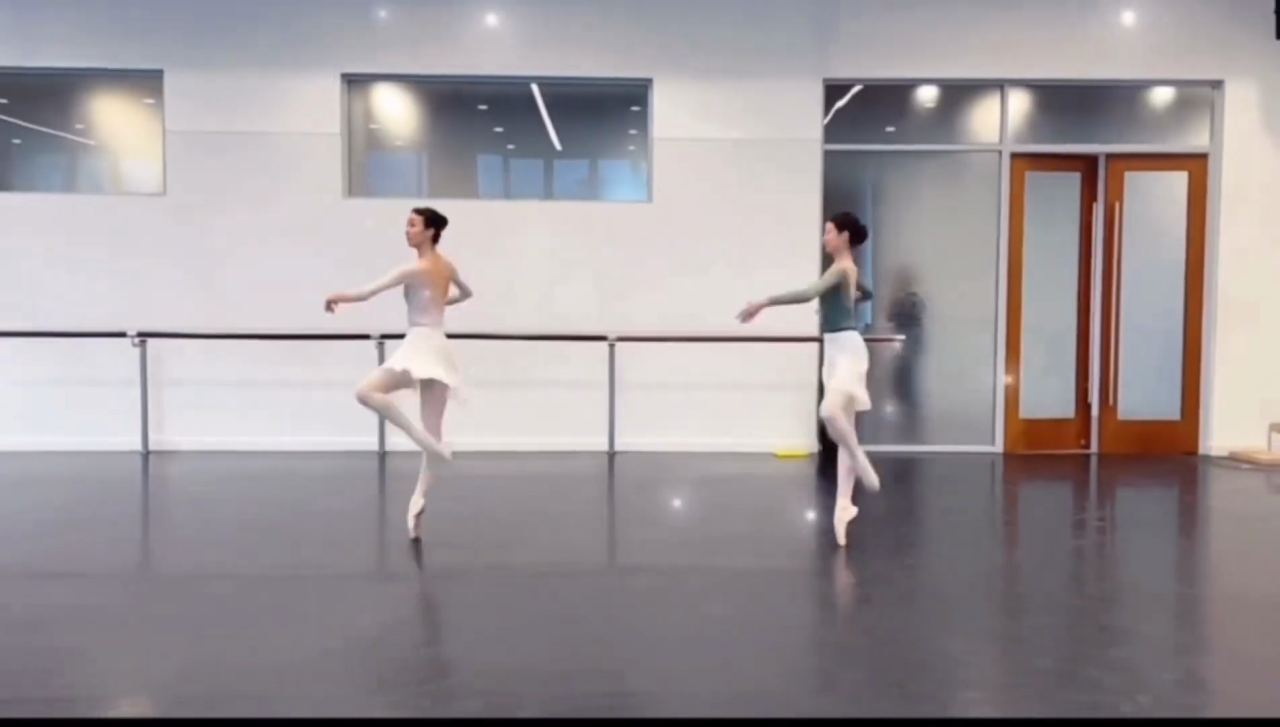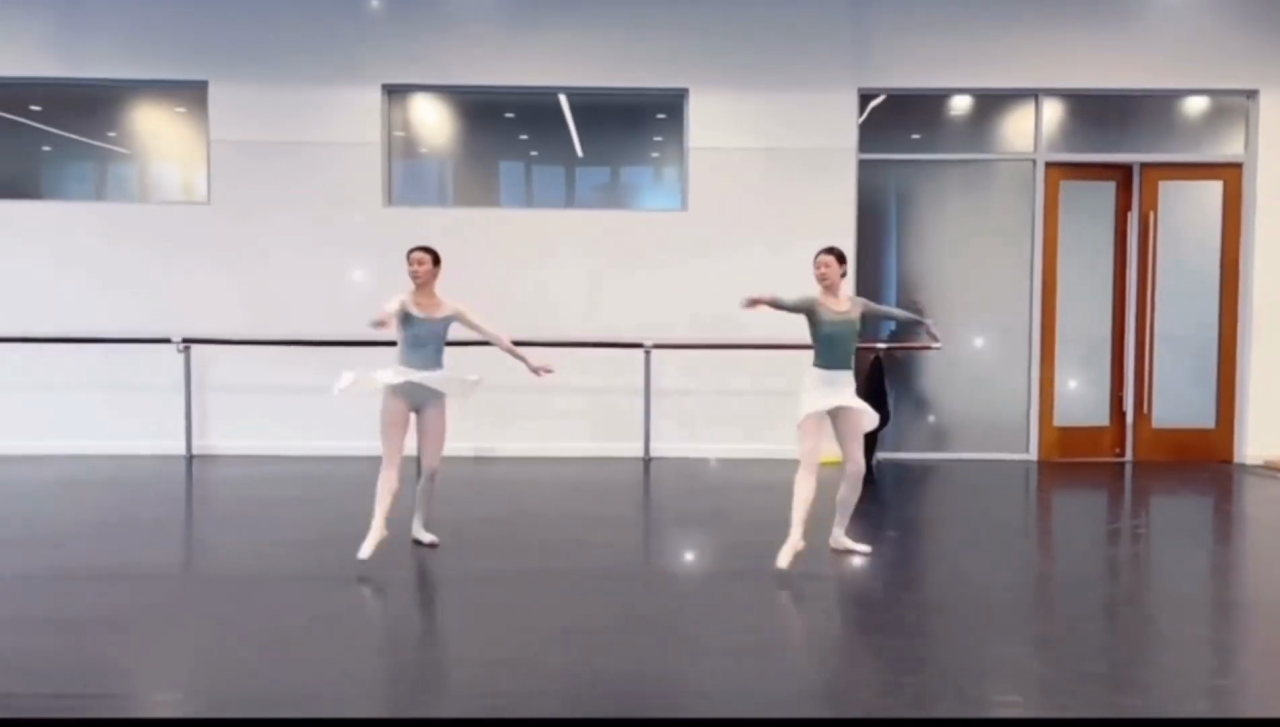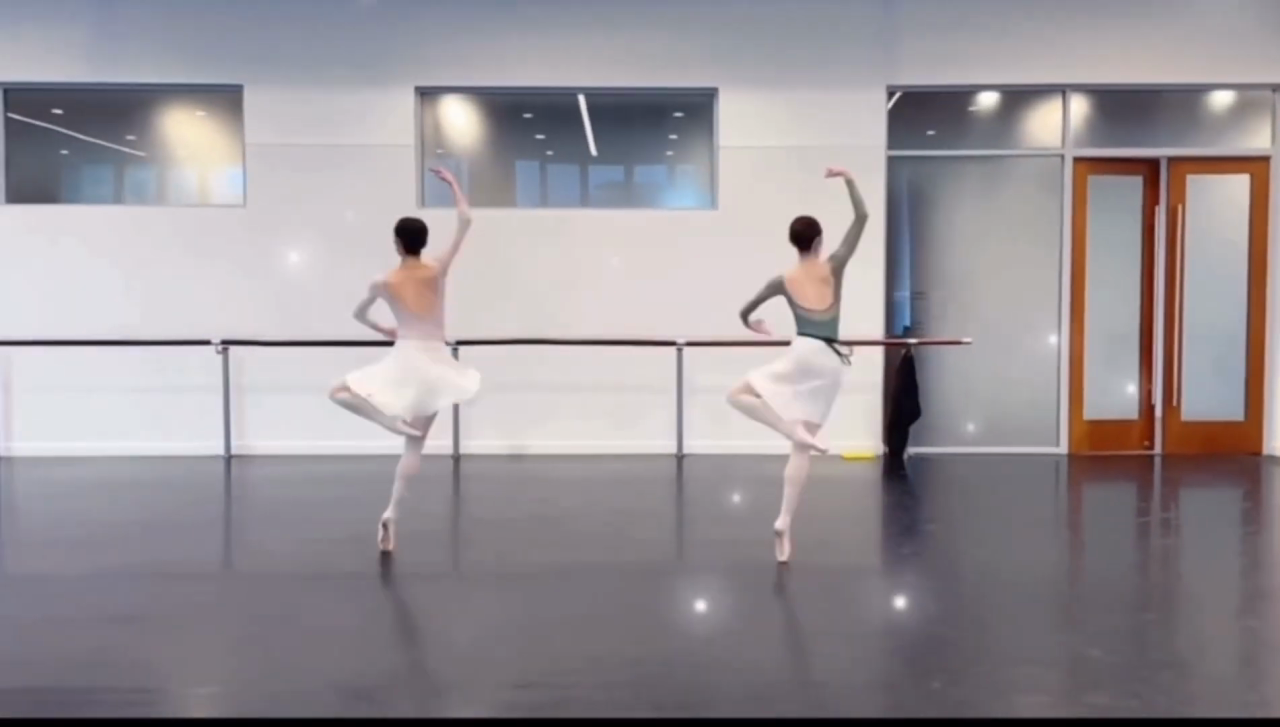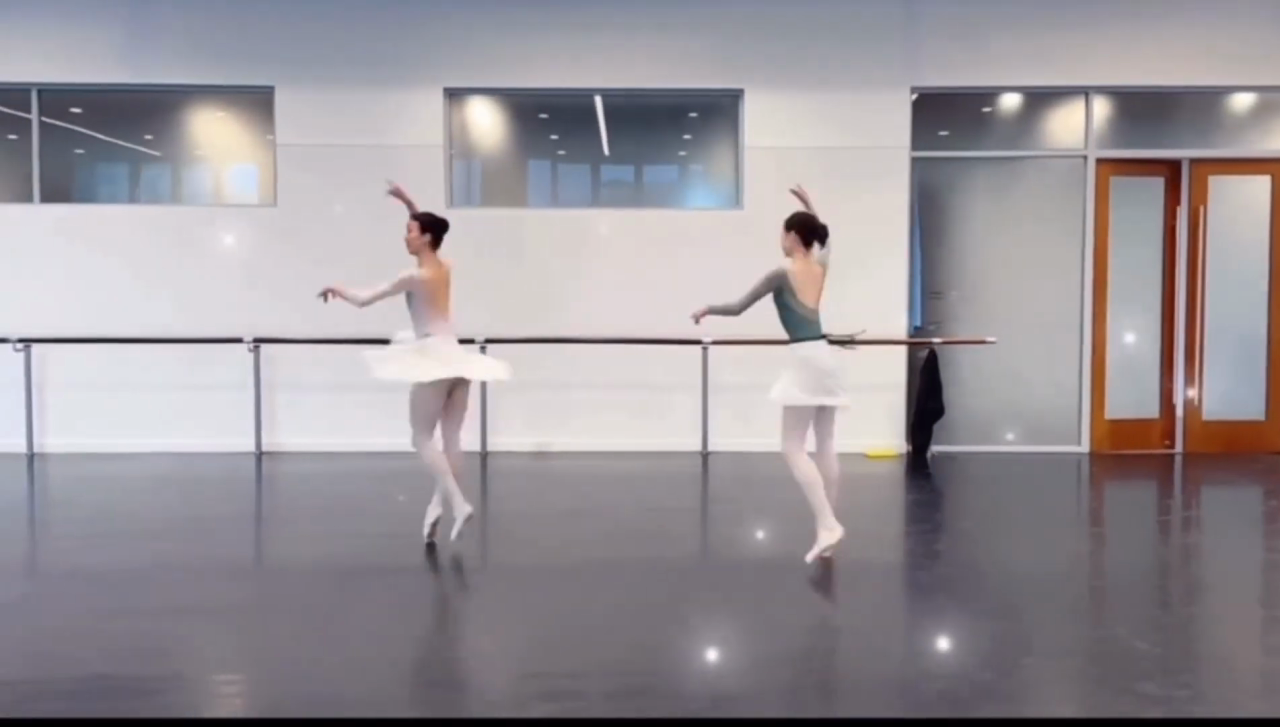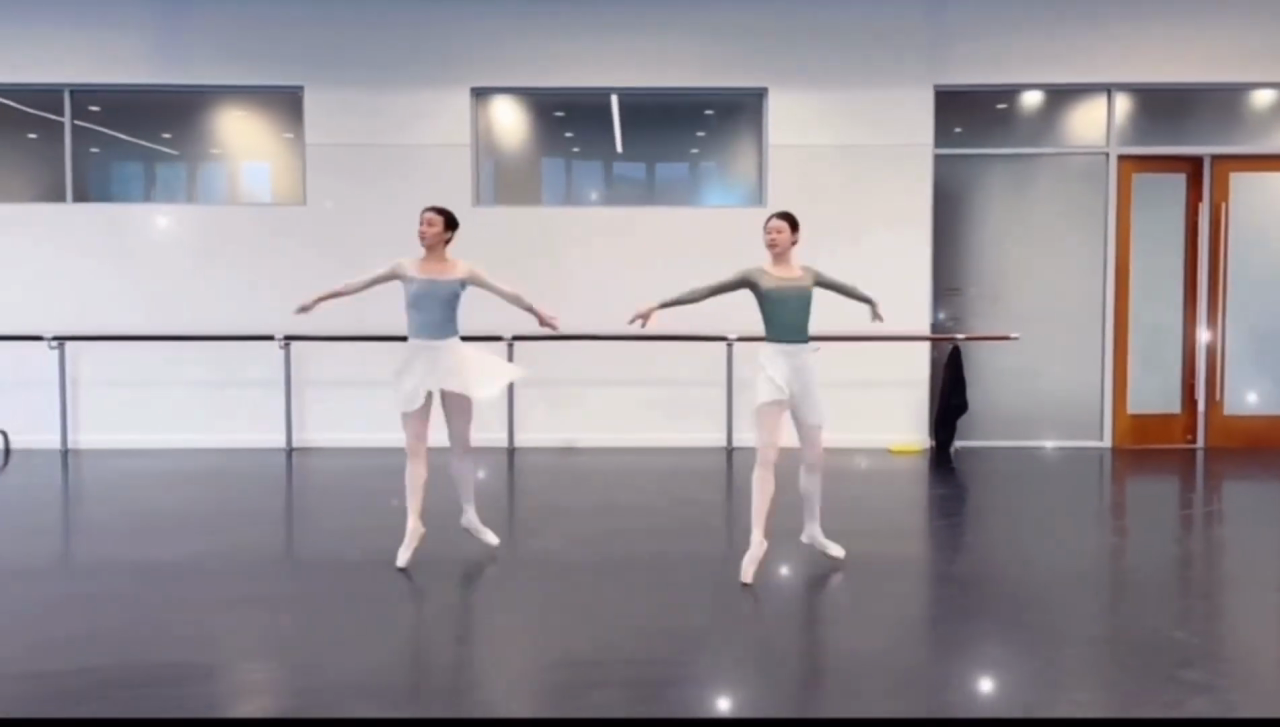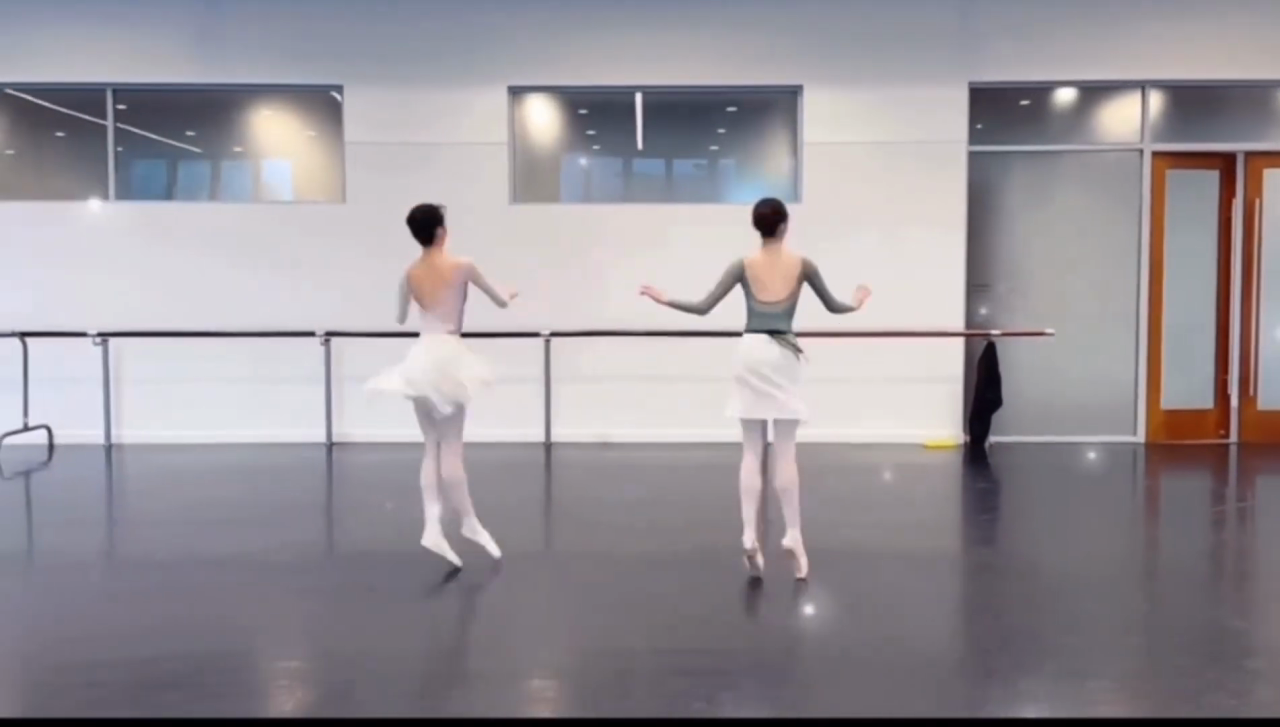
dt=0.5s
person 1, frame 1
left shoulder: (840, 269)
right shoulder: (847, 270)
left elbow: (810, 294)
right elbow: (861, 294)
left wrist: (763, 302)
left hip: (847, 349)
right hip: (837, 348)
left knee: (832, 412)
right knee: (845, 431)
left ankle: (860, 461)
right ankle: (844, 505)
person 1, frame 2
left shoulder: (859, 305)
right shoulder: (812, 304)
left elbow: (893, 313)
right elbow: (785, 304)
left wrist: (924, 323)
right wrist: (764, 299)
left hip: (846, 387)
right hip: (818, 385)
left knee: (855, 468)
right knee: (809, 463)
left ankle: (838, 534)
right ankle: (795, 537)
person 1, frame 3
left shoulder: (785, 280)
right shoulder: (834, 265)
left elbow: (748, 308)
right elbow: (862, 218)
left wrist: (748, 320)
right wrist: (847, 179)
left hip: (802, 356)
right hip: (828, 361)
right knee: (800, 452)
right ankle: (785, 521)
person 1, frame 4
left shoulder: (781, 273)
right shoulder: (818, 264)
left elbow: (739, 307)
right elbow: (823, 242)
left wrist: (705, 311)
right wrist: (809, 207)
left hip: (804, 360)
right hip: (824, 357)
left knee: (793, 449)
right knee: (825, 447)
left ankle: (827, 524)
right ankle: (828, 523)
person 1, frame 5
left shoulder: (809, 275)
right shoulder: (754, 274)
left elbow: (842, 287)
right elbow: (704, 291)
left wrist: (871, 302)
right wrist: (657, 306)
left hip: (802, 363)
right hip: (772, 362)
left knee: (814, 458)
right knee: (766, 457)
left ankle: (813, 530)
right ankle: (756, 541)
person 1, frame 6
left shoulder: (742, 266)
right shoulder: (804, 265)
left elbow: (703, 307)
right elbow: (834, 306)
left wrist: (663, 299)
right wrist: (857, 302)
left hip: (751, 352)
right hip: (785, 355)
left knee: (752, 454)
right knee: (786, 455)
left ankle: (750, 535)
right ankle: (794, 536)
person 2, frame 1
left shoulder: (412, 270)
right shoulder: (447, 266)
left elbow: (366, 293)
right elbow: (466, 292)
left wrist: (339, 297)
left hip: (421, 346)
right hip: (434, 346)
left knee: (365, 392)
right knee: (430, 432)
right ankle: (418, 499)
person 2, frame 2
left shoulder: (451, 310)
right shoulder: (403, 302)
left elbow: (494, 336)
right elbow: (388, 311)
left wrist: (528, 361)
right wrist: (387, 318)
left hip: (433, 388)
right hip: (400, 385)
left knee: (431, 466)
right knee: (391, 462)
left ankle: (418, 524)
right ankle: (377, 529)
person 2, frame 3
left shoulder: (384, 282)
right shoulder: (439, 270)
left elbow: (359, 314)
right elbow: (466, 222)
left wrist: (383, 329)
right wrist: (454, 185)
left hip: (404, 362)
right hip: (436, 364)
left knee: (339, 393)
right knee: (415, 448)
right ankle: (391, 513)
person 2, frame 4
left shoulder: (414, 276)
right shoulder: (442, 267)
left elbow: (365, 300)
right elbow: (430, 231)
left wrist: (338, 289)
right wrist: (406, 198)
left hip: (436, 363)
right hip: (456, 360)
left knee: (423, 442)
right knee: (449, 439)
left ankle: (457, 504)
right ankle: (454, 504)
person 2, frame 5
left shoulder: (464, 271)
right shoulder: (405, 268)
left elbow: (507, 294)
right elbow: (360, 283)
left wrist: (537, 313)
right wrist: (320, 298)
left hip: (453, 361)
right hip: (418, 363)
left knee: (461, 447)
right knee: (415, 451)
left ankle: (469, 514)
right ankle: (413, 526)
person 2, frame 6
left shoulder: (409, 274)
right shoulder: (463, 266)
left elbow: (401, 319)
right elbow: (501, 300)
right wrist: (506, 294)
left hip: (420, 358)
right hip: (447, 357)
left knee: (435, 449)
right knee: (450, 450)
left ankle: (434, 530)
right ankle: (472, 526)
